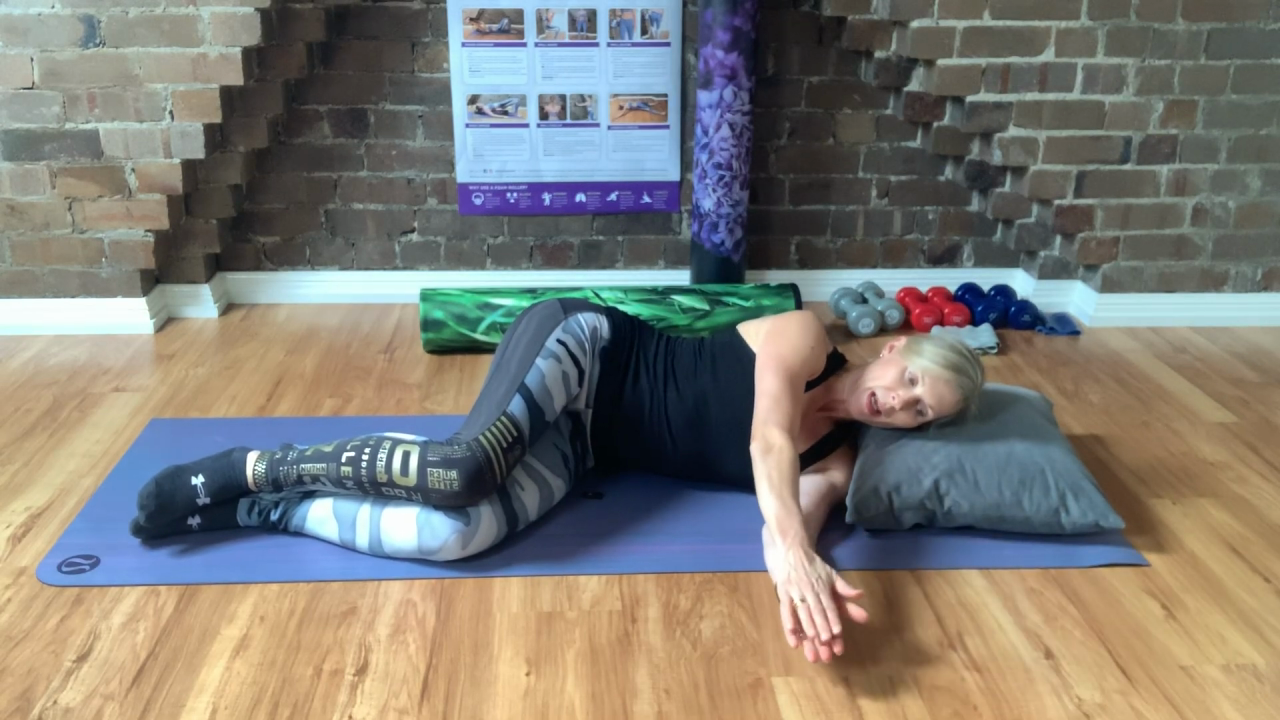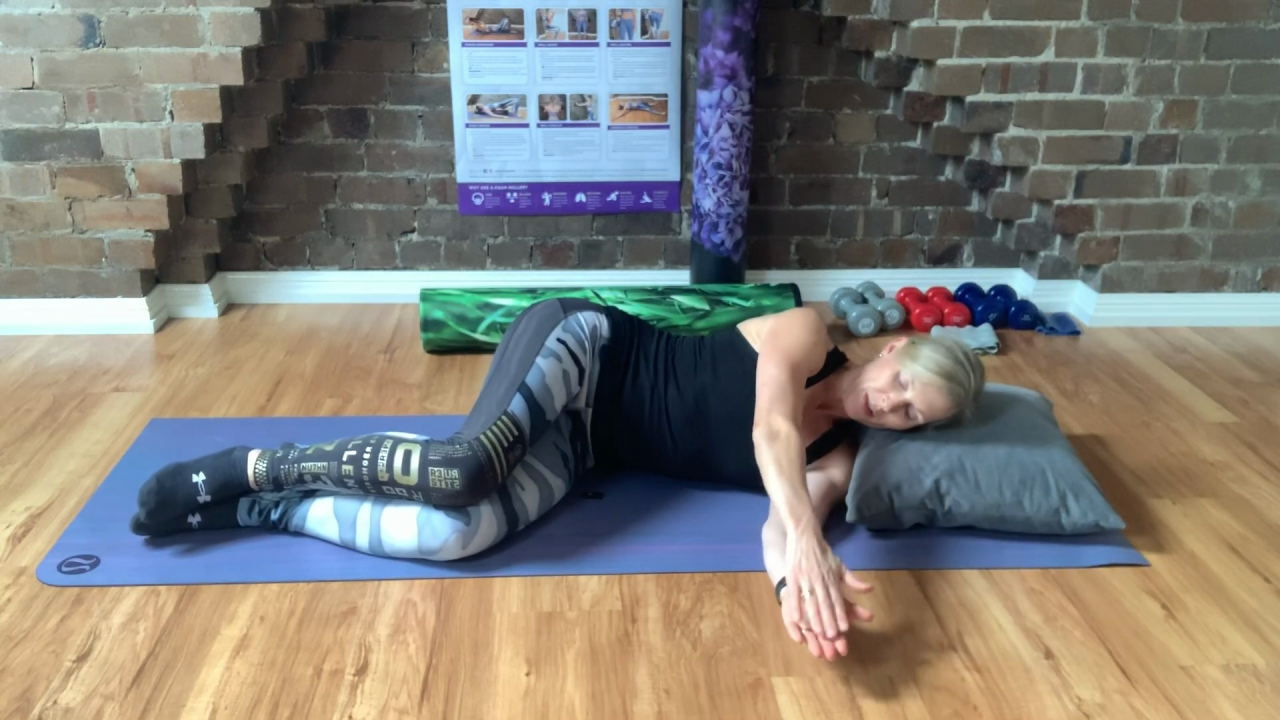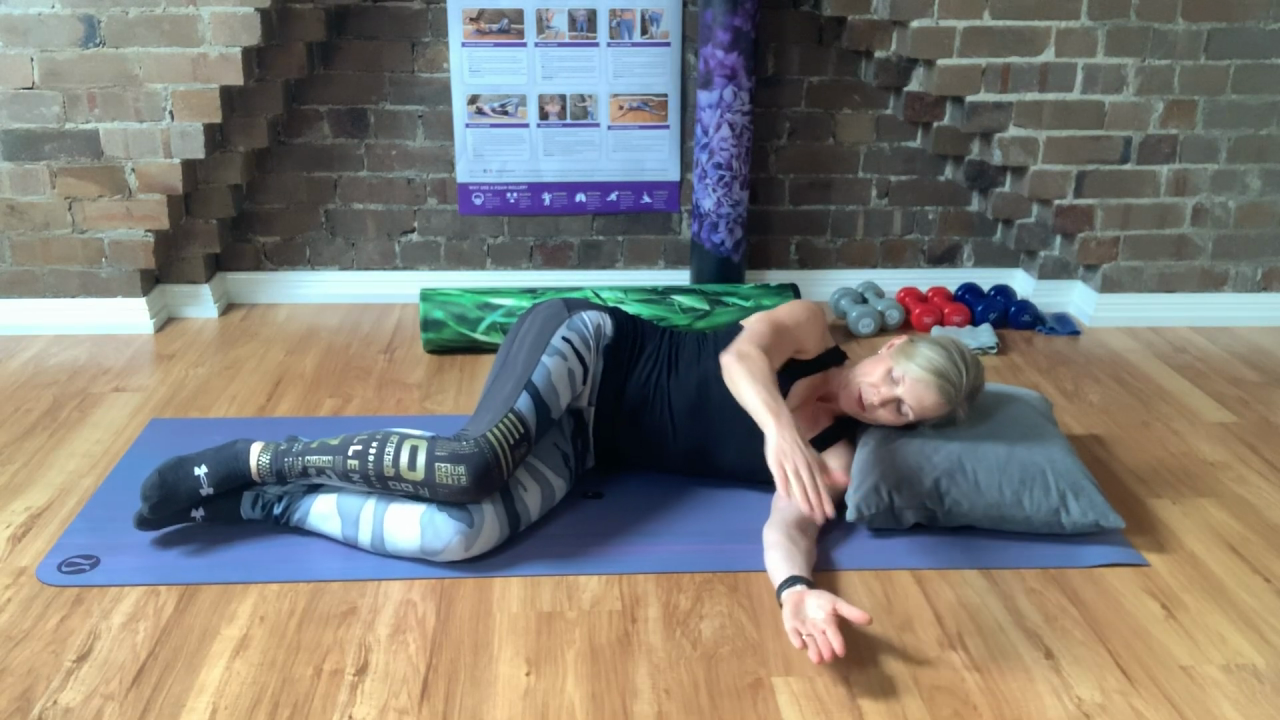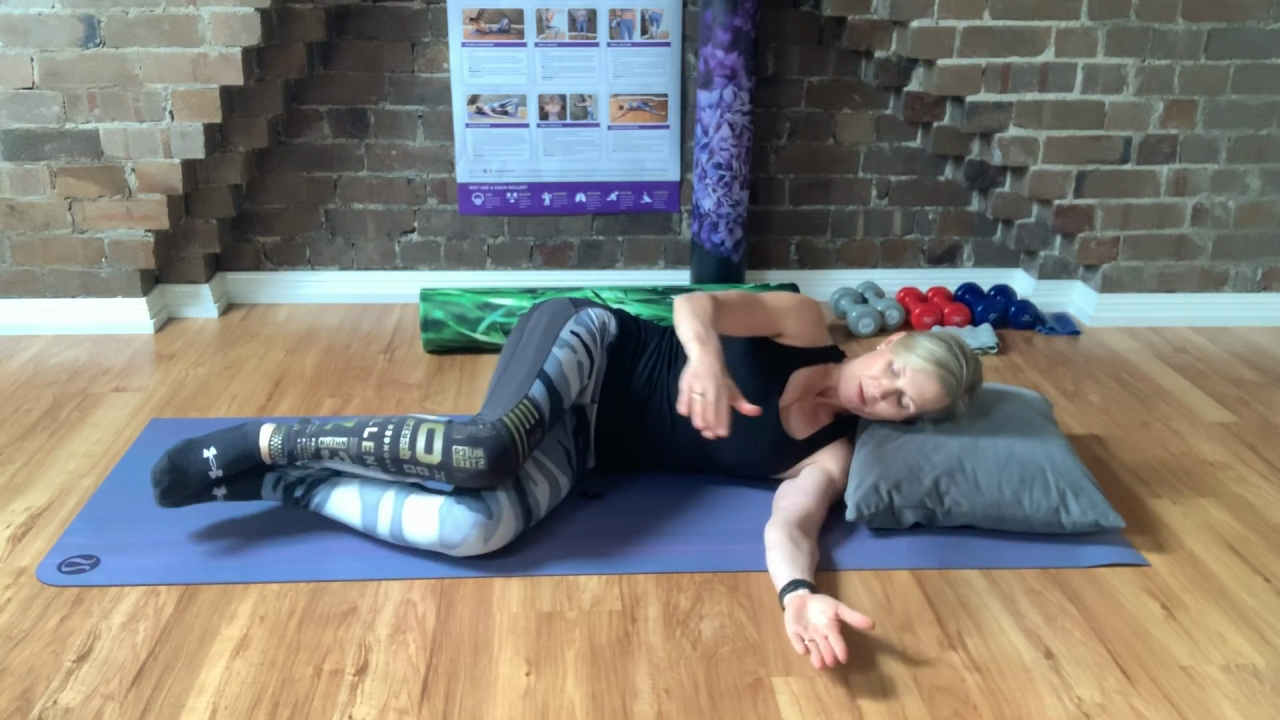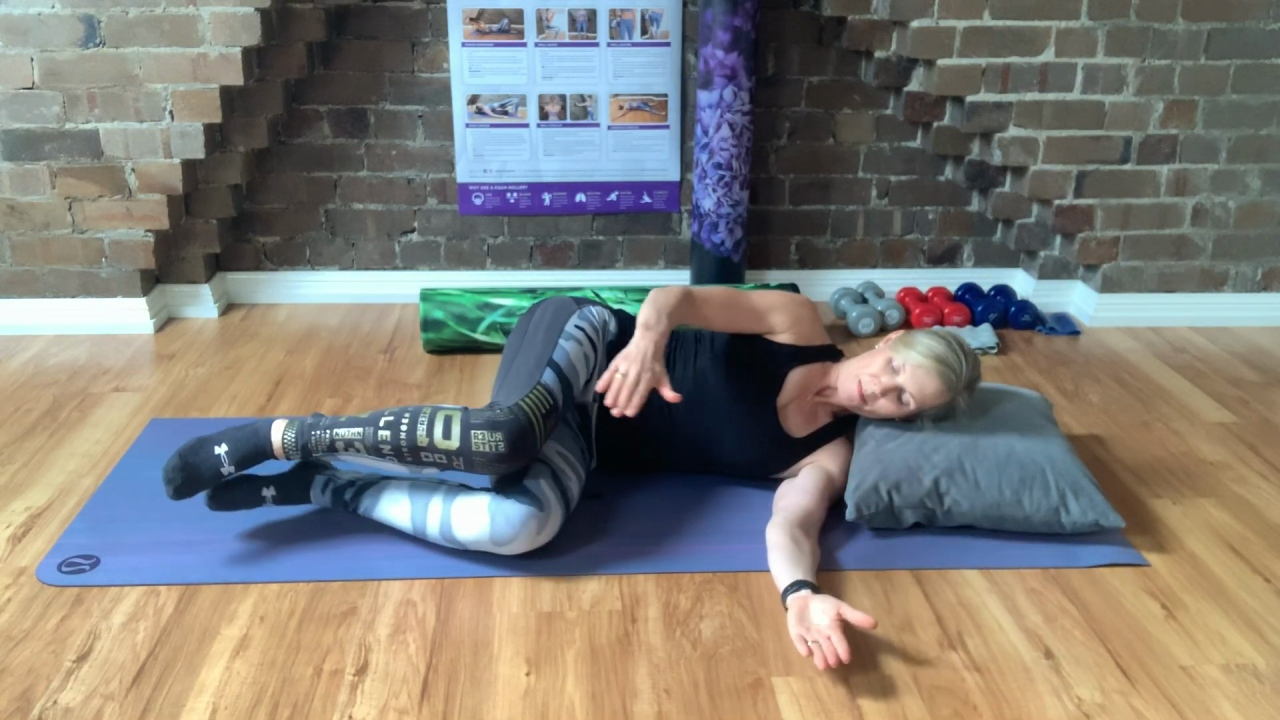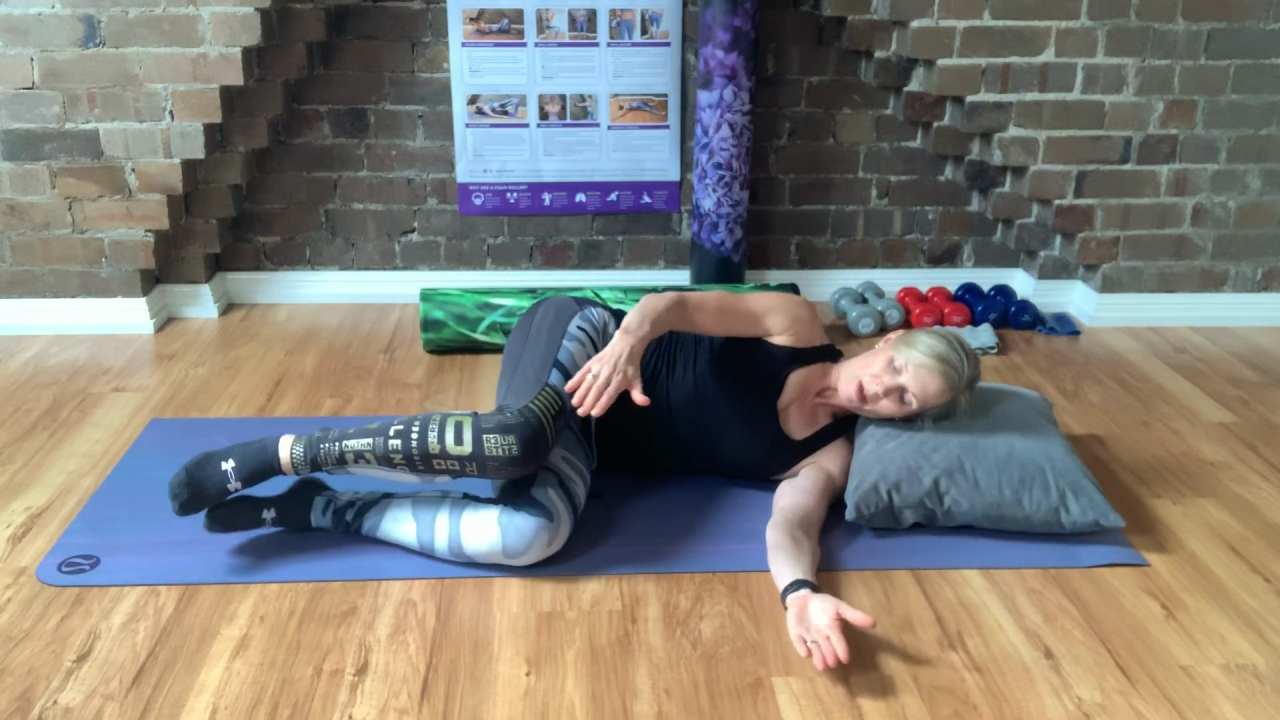
dt=0.2s
person 1, frame 1
left shoulder: (835, 460)
right shoulder: (807, 336)
left elbow: (795, 517)
right elbow: (766, 438)
left wrist: (797, 589)
right wrist: (798, 555)
left hip: (582, 446)
right hip: (579, 346)
left knee: (462, 530)
right knee: (464, 469)
left ankle: (261, 510)
right ankle: (247, 468)
person 1, frame 2
left shoulder: (836, 459)
right shoulder: (809, 333)
left elbow: (788, 516)
right elbow: (772, 427)
left wrist: (791, 585)
right wrist: (809, 545)
left hip: (583, 446)
right hip: (580, 347)
left knee: (463, 530)
right knee: (465, 468)
left ankle: (261, 509)
right ankle: (246, 467)
person 1, frame 3
left shoulder: (839, 455)
right shoulder: (811, 328)
left elbow: (784, 522)
right elbow: (741, 356)
left wrist: (798, 590)
right wrist: (779, 425)
left hip: (584, 444)
right hip: (582, 343)
left knee: (468, 529)
right knee: (472, 464)
left ankle: (263, 503)
right ankle: (251, 457)
person 1, frame 4
left shoulder: (833, 454)
right shoulder: (806, 326)
left elbow: (788, 521)
right elbow: (697, 304)
left wrist: (799, 595)
right wrist: (703, 356)
left hip: (588, 445)
right hip: (586, 342)
left knee: (482, 524)
right knee: (485, 449)
left ankle: (287, 486)
right ankle: (261, 442)
person 1, frame 5
left shoulder: (831, 456)
right shoulder: (799, 322)
left elbow: (790, 523)
right elbow: (675, 294)
left wrist: (801, 595)
right wrist: (649, 340)
left hip: (591, 442)
right hip: (585, 341)
left knee: (526, 519)
right knee: (500, 437)
left ankle: (322, 487)
right ankle: (275, 438)
person 1, frame 6
left shoulder: (831, 456)
right shoulder: (796, 324)
left elbow: (790, 522)
right elbow: (671, 301)
left wrist: (800, 594)
right wrist: (629, 340)
left hip: (596, 440)
left knee: (536, 530)
right knee: (514, 440)
left ankle: (321, 510)
right ankle: (283, 452)
